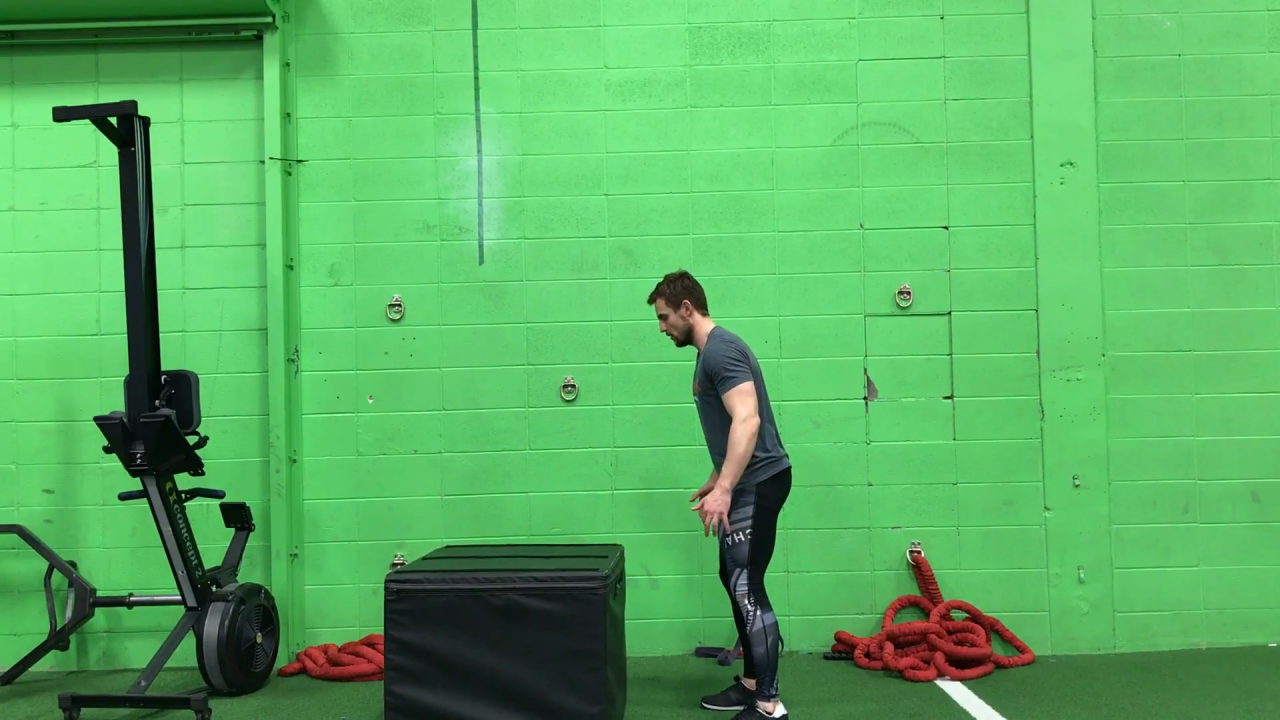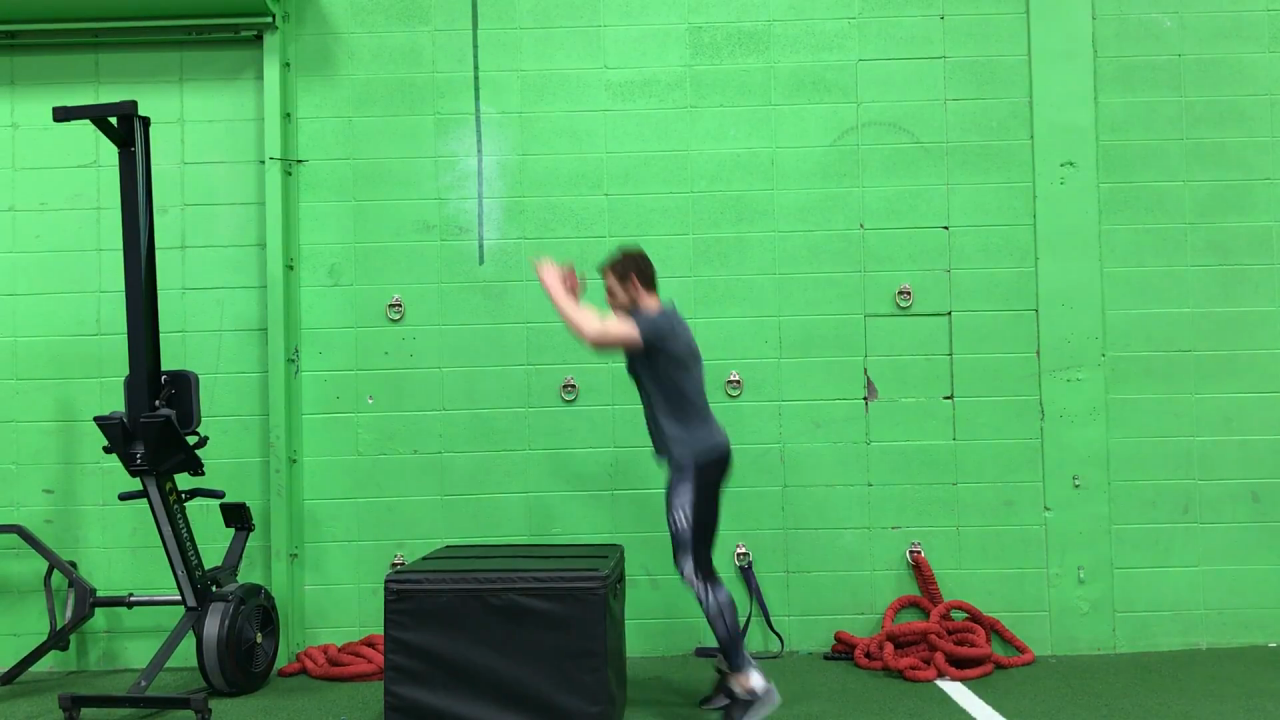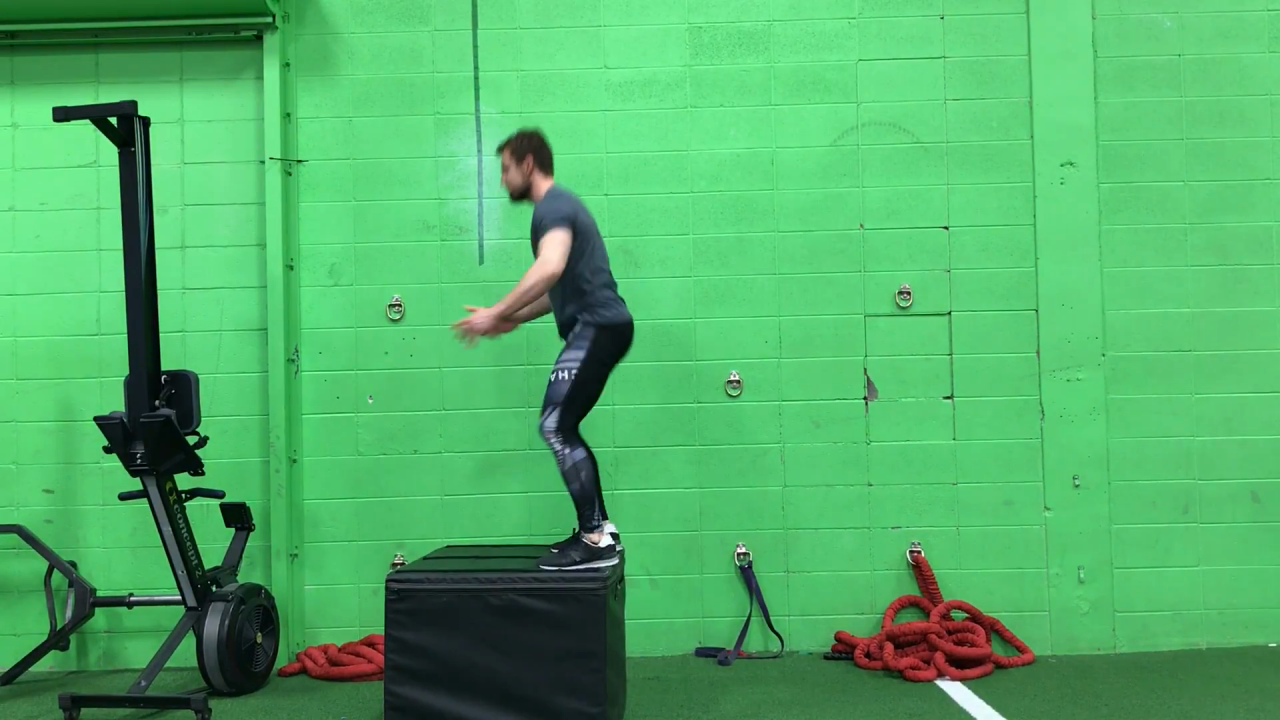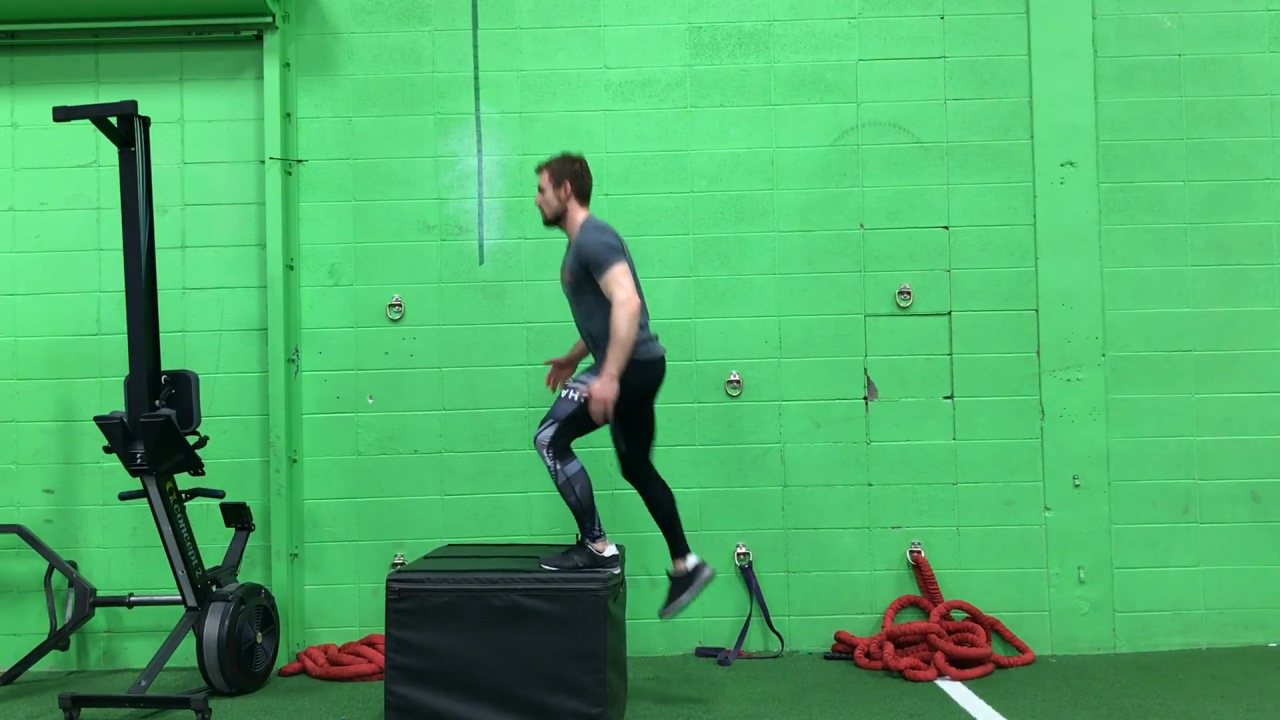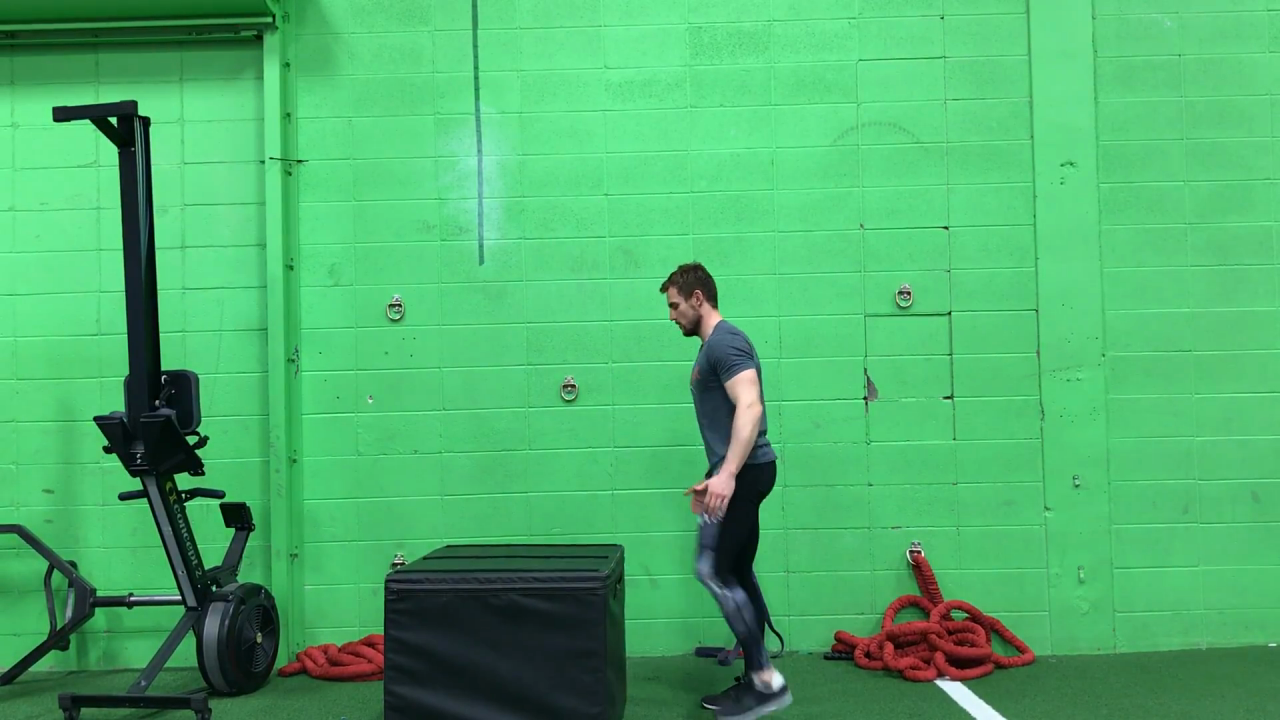
dt=1s
person 1, frame 1
left shoulder: (721, 350)
right shoulder: (710, 352)
left elbow: (748, 421)
left wrist: (723, 490)
right wrist: (716, 481)
left hip: (757, 483)
right hip: (745, 483)
left knee: (746, 588)
right knee: (735, 582)
right ankle: (752, 683)
person 1, frame 2
left shoulder: (658, 324)
right shoulder: (656, 324)
left elbow: (593, 334)
right elbow: (601, 335)
left wrist: (556, 291)
right wrist: (572, 300)
left hip: (697, 461)
right hip: (694, 459)
left knee: (697, 570)
right knee: (696, 569)
right ankle: (736, 672)
person 1, frame 3
left shoulder: (555, 207)
right shoulder: (559, 206)
left elbow: (549, 270)
left wrist: (495, 315)
right wrist: (513, 317)
left hip: (599, 327)
right hip: (598, 326)
left knee: (556, 428)
right knee: (563, 429)
left ankle: (596, 542)
right ankle: (600, 529)
person 1, frame 4
left shoulder: (592, 239)
right shoulder: (580, 244)
left elbow: (628, 302)
left wrist: (608, 376)
right wrist: (572, 359)
left hip: (630, 366)
right hip: (638, 366)
left knee: (551, 438)
right knee: (636, 468)
left ankle: (598, 548)
right ankle: (686, 564)
person 1, frame 5
left shoulder: (725, 342)
right shoulder: (713, 346)
left elbow: (750, 408)
left wrist: (727, 474)
right wrist: (716, 476)
left hip: (743, 472)
right hip: (734, 472)
left knee: (714, 569)
right knee: (735, 575)
left ankle: (766, 678)
right ankle: (755, 680)
